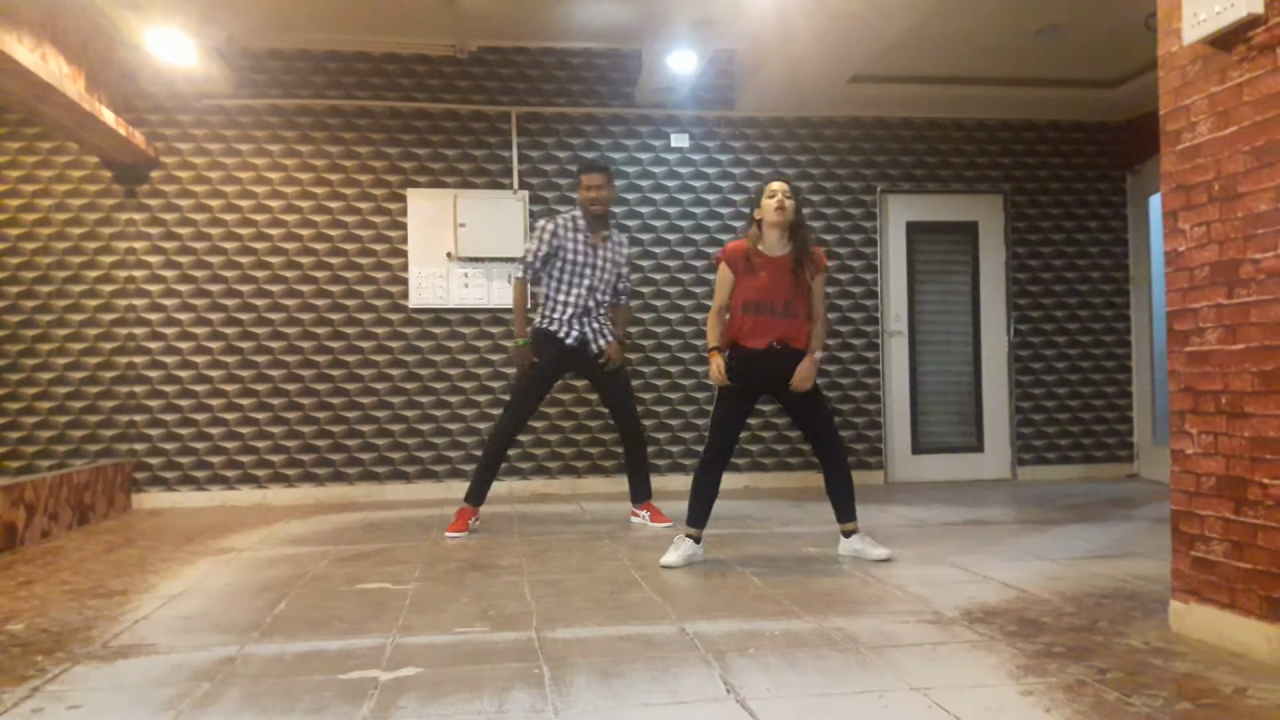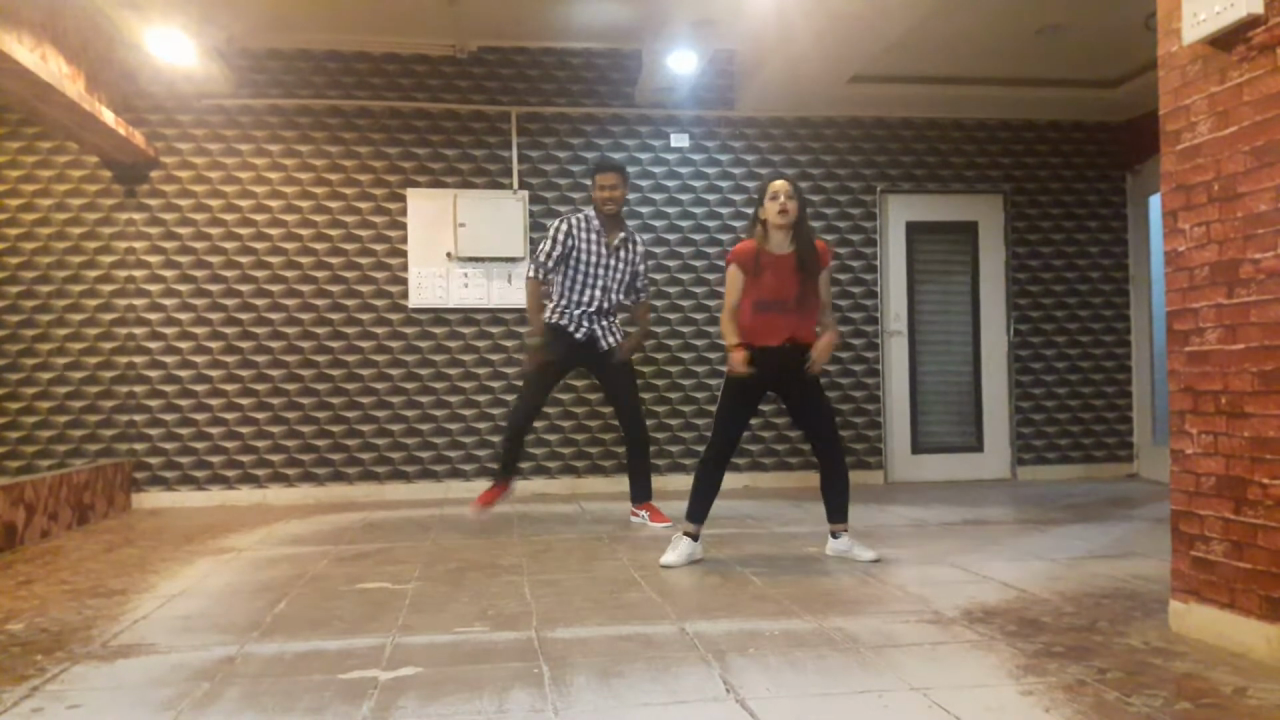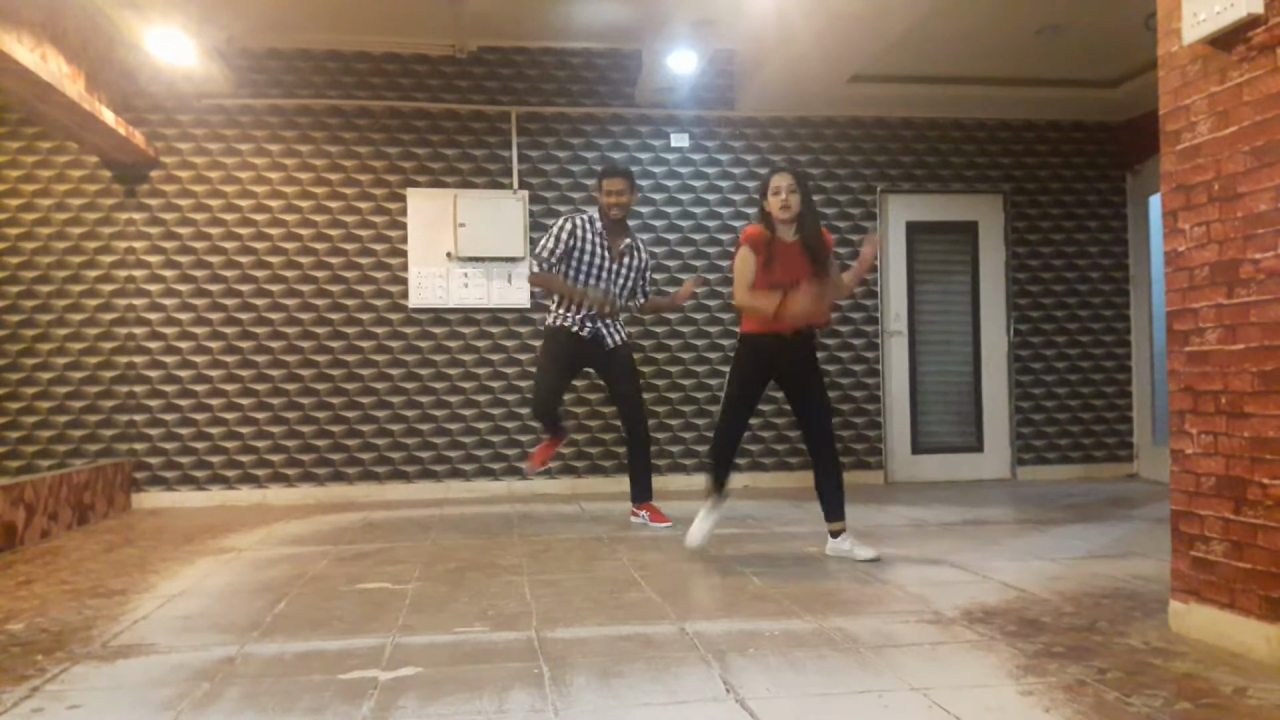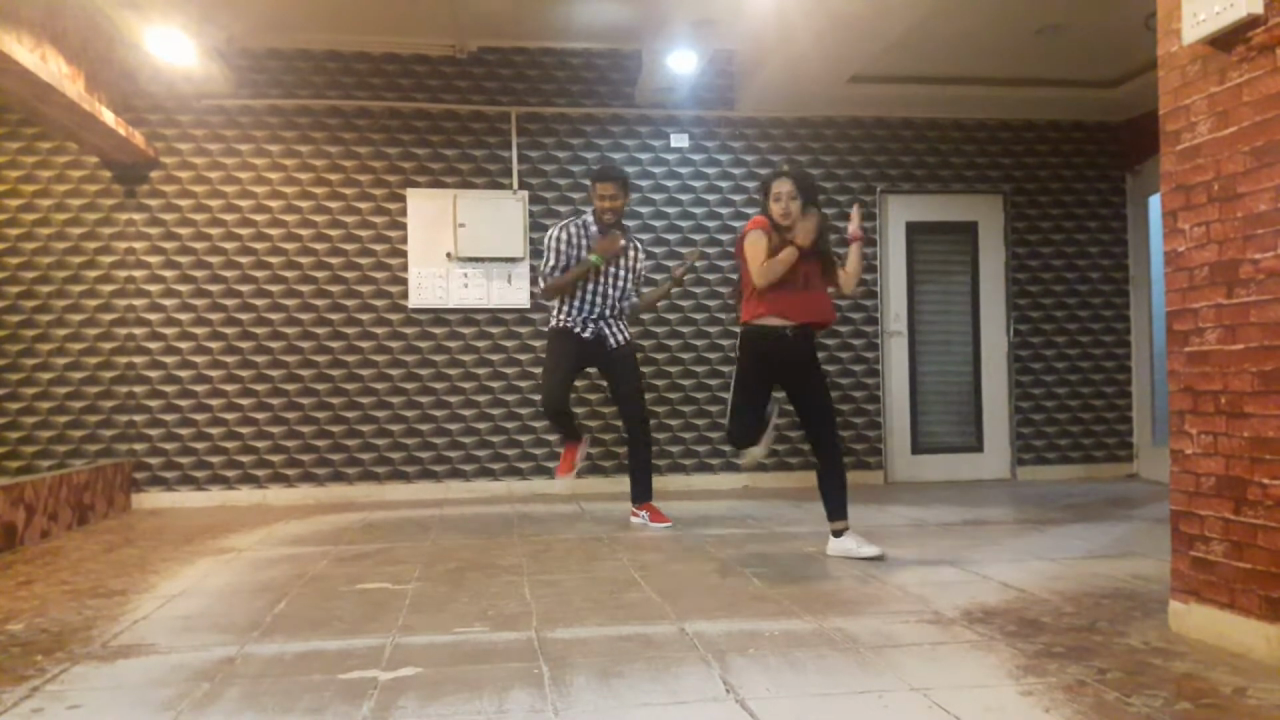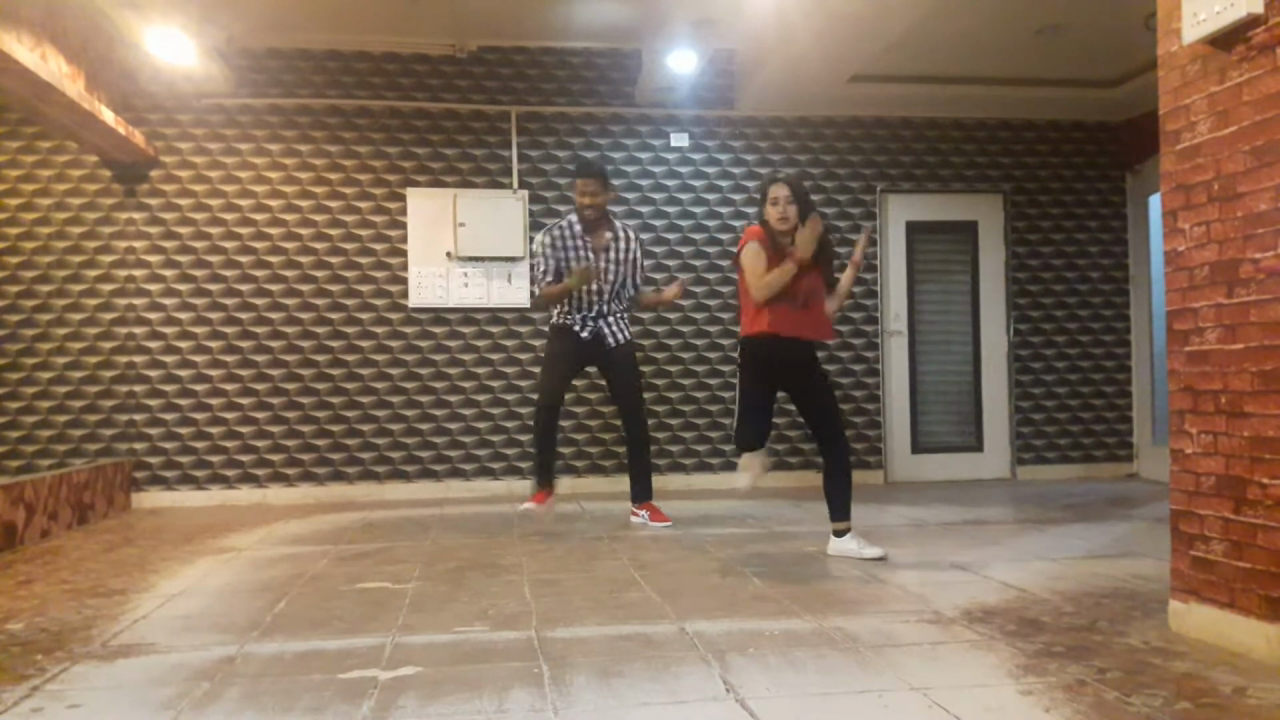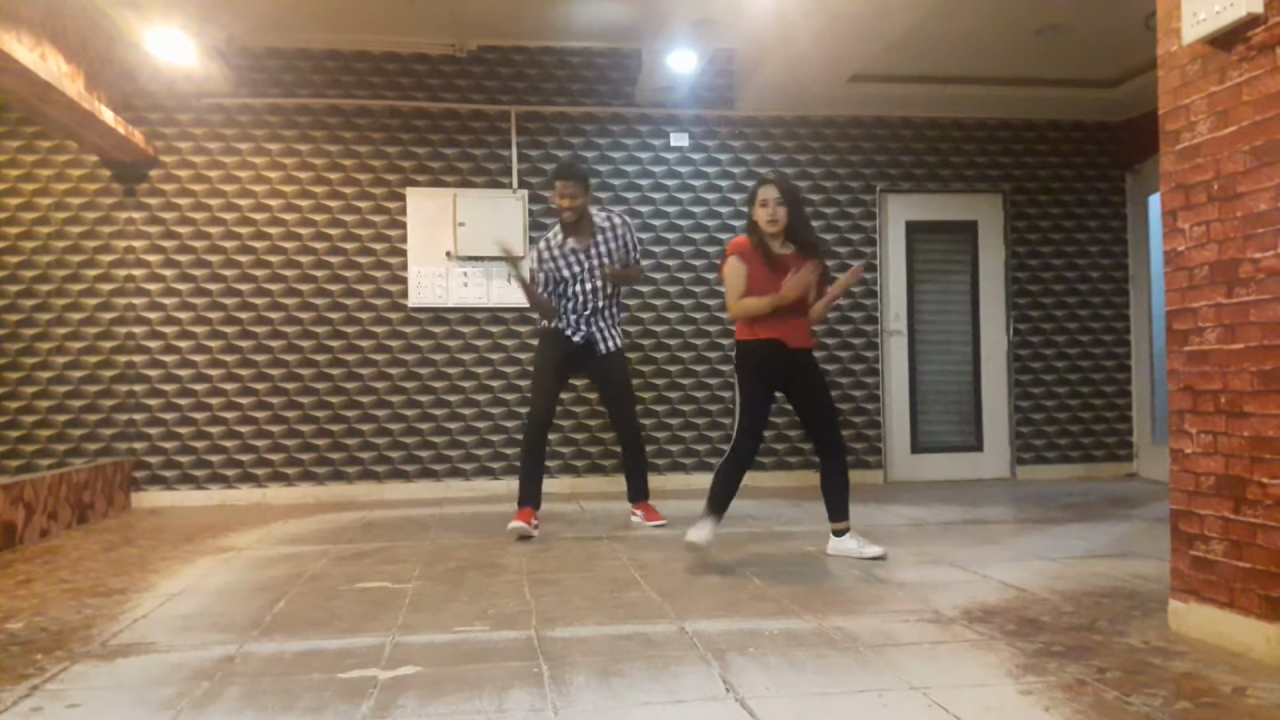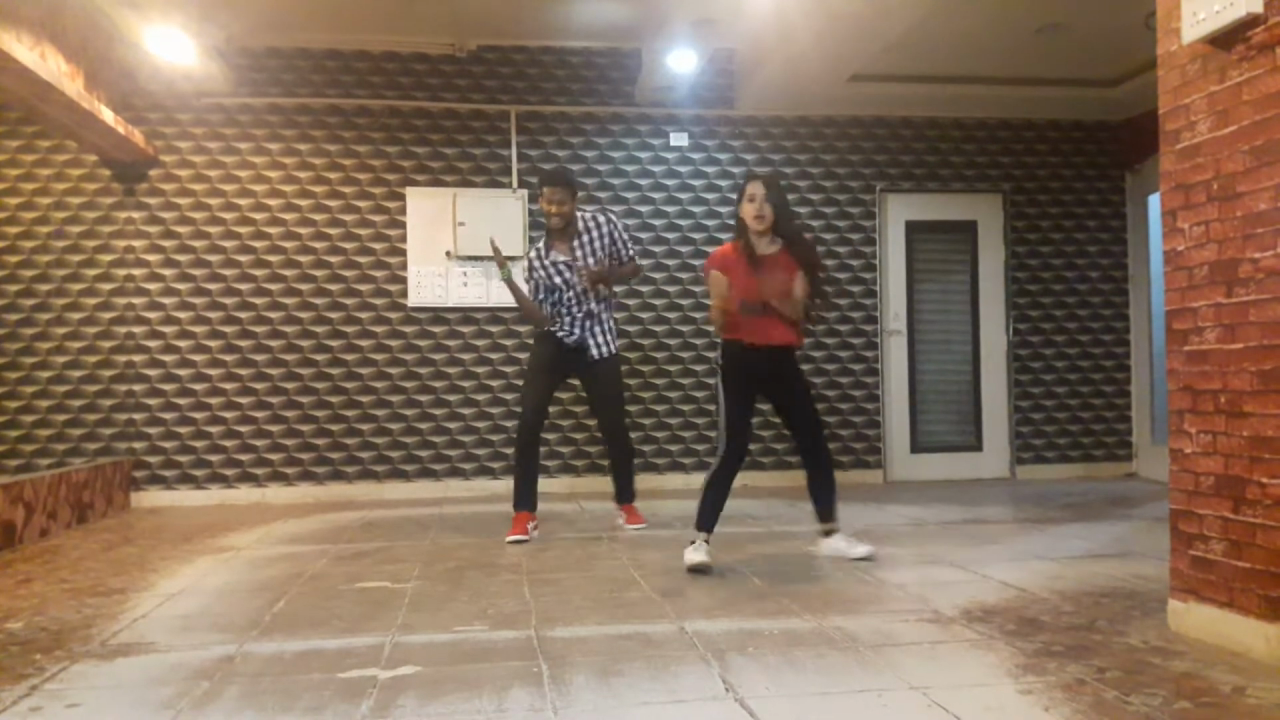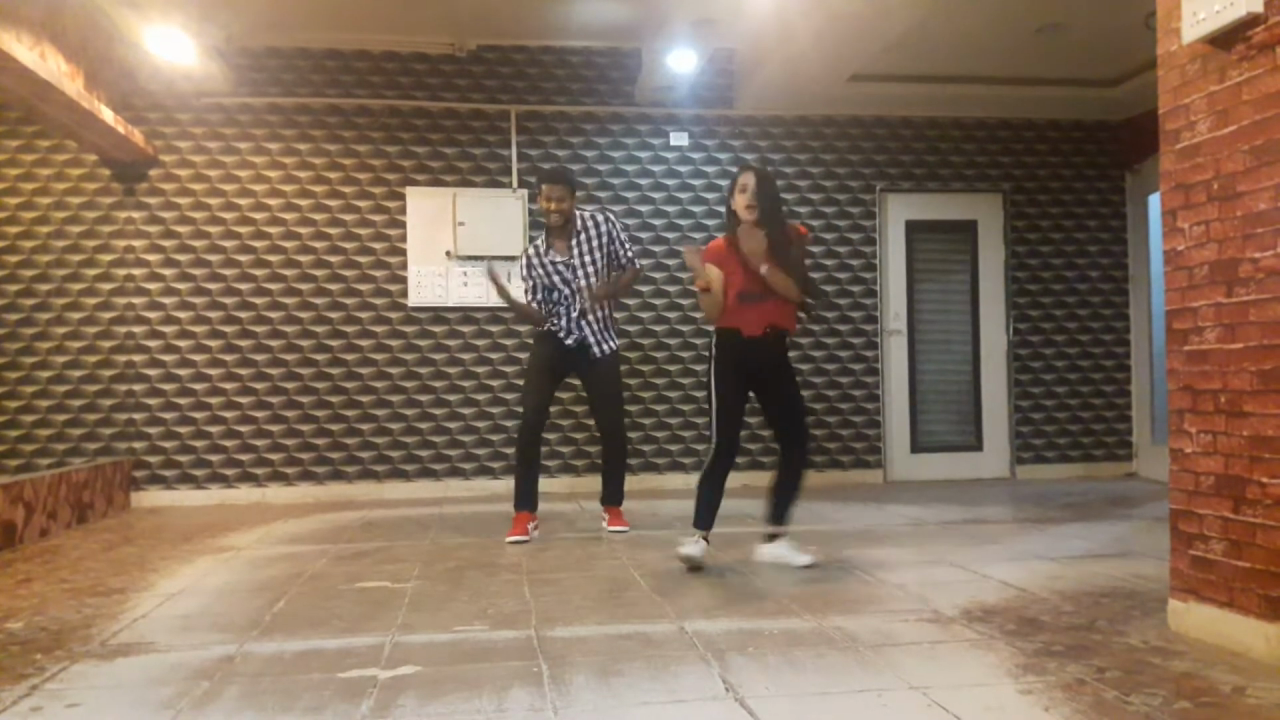
dt=0.1s
person 1, frame 1
left shoulder: (810, 259)
right shoulder: (736, 255)
left elbow: (818, 316)
right elbow: (717, 311)
left wrist: (813, 359)
right wrist: (715, 353)
left hip: (792, 361)
right hip: (744, 360)
left knee: (831, 446)
right knee: (716, 450)
left ankle: (850, 536)
right ankle: (691, 540)
person 1, frame 2
left shoulder: (815, 255)
right shoulder: (745, 255)
left elbow: (823, 309)
right elbow: (729, 311)
left wrist: (827, 337)
right wrist: (734, 348)
left hip: (797, 360)
right hip: (753, 359)
left knee: (831, 446)
right knee: (719, 449)
left ankle: (840, 537)
right ankle: (689, 538)
person 1, frame 3
left shoulder: (818, 242)
right shoulder: (754, 239)
left elbow: (836, 292)
right elbow: (741, 295)
left wrist: (862, 266)
right wrist: (784, 304)
left hip: (800, 349)
right hip: (757, 347)
left knee: (822, 442)
right knee: (726, 433)
left ankle: (838, 536)
right ankle: (714, 502)
person 1, frame 4
left shoulder: (814, 242)
right shoulder: (759, 231)
left elbow: (848, 285)
right elbow: (761, 278)
left wrist: (855, 239)
right wrist: (798, 243)
left hip: (801, 348)
right hip: (759, 343)
left knee: (826, 439)
right knee: (742, 432)
left ankle: (840, 535)
right ankle: (762, 422)
person 1, frame 5
left shoulder: (814, 253)
right shoulder: (755, 240)
left elbow: (829, 309)
right elbow: (759, 293)
left wrist: (855, 264)
right wrist: (798, 256)
left hip: (802, 354)
right hip: (761, 351)
left knee: (835, 441)
right knee: (749, 437)
left ankle: (842, 536)
right ankle: (756, 444)
person 1, frame 6
left shoulder: (807, 255)
right shoulder: (741, 251)
left elbow: (810, 317)
right elbow: (737, 309)
left wrist: (838, 290)
right wrist: (781, 297)
left hip: (797, 357)
right hip: (756, 355)
left knee: (832, 442)
right knee: (747, 441)
left ankle: (841, 535)
right ankle: (708, 522)
person 1, frame 7
left shoulder: (796, 254)
right shoulder: (725, 259)
left elbow: (797, 311)
right elbow: (719, 323)
left wrist: (780, 299)
right wrist: (723, 308)
left hip: (781, 359)
right hip: (740, 359)
left knee: (815, 445)
right knee: (732, 451)
left ankle: (831, 535)
right ankle: (700, 542)
person 1, frame 8
left shoulder: (788, 239)
right shoulder: (719, 252)
left elbow: (795, 292)
right elbow: (715, 315)
left wrist: (764, 265)
right wrist: (703, 285)
left hip: (773, 351)
right hip: (732, 351)
left knee: (796, 444)
right knee: (725, 446)
left ankle: (776, 537)
right ankle: (698, 537)
person 2, frame 1
left shoulder: (619, 244)
right shoulder: (554, 228)
left elbow: (620, 300)
right elbow: (524, 280)
left wrist: (618, 339)
right wrist: (522, 337)
left hip: (596, 341)
right hip: (552, 336)
left knee: (630, 422)
right knee: (512, 420)
left ankle: (642, 504)
right ankle: (471, 506)
person 2, frame 2
left shoulder: (634, 243)
right shoulder: (570, 226)
left elbow: (639, 297)
right elbow: (537, 278)
left wrist: (641, 332)
right wrist: (537, 336)
left hip: (605, 337)
right hip: (561, 332)
left knee: (634, 419)
right knee: (525, 411)
left ankle: (643, 503)
right ankle: (502, 482)
person 2, frame 3
left shoulder: (636, 246)
right shoulder: (572, 227)
left elbow: (637, 304)
right elbow: (536, 273)
left wrist: (674, 300)
right wrist: (582, 294)
left hip: (608, 335)
right hip: (566, 331)
left knee: (636, 420)
right knee: (544, 402)
left ankle: (642, 503)
right ankle: (555, 434)
person 2, frame 4
left shoulder: (632, 247)
right shoulder: (565, 232)
left elbow: (631, 303)
right elbow: (548, 286)
left wrist: (670, 284)
right wrist: (594, 261)
left hip: (613, 335)
right hip: (570, 333)
left knee: (637, 418)
right knee: (553, 401)
left ankle: (642, 504)
right ankle: (574, 441)
person 2, frame 5
left shoulder: (628, 238)
right shoulder: (555, 235)
left elbow: (635, 297)
right elbow: (545, 295)
left wrist: (663, 296)
right wrist: (573, 283)
left hip: (612, 333)
right hip: (569, 331)
left knee: (635, 418)
right knee: (547, 405)
left ankle: (642, 502)
right ankle: (544, 487)
person 2, frame 6
left shoulder: (616, 225)
right shoulder: (547, 248)
left elbow: (637, 268)
right elbow: (546, 309)
left wrist: (621, 276)
right wrist: (523, 279)
left hip: (605, 339)
right hip: (560, 337)
left knee: (627, 424)
right knee: (539, 418)
left ankle: (640, 503)
right ankle: (527, 510)
person 2, frame 7
left shoulder: (602, 223)
right shoulder: (537, 258)
left elbow: (632, 266)
right elbow: (541, 318)
left wrist: (606, 275)
right wrist: (509, 281)
left hip: (598, 342)
right hip: (554, 341)
left knee: (614, 427)
right knee: (530, 420)
left ankle: (626, 503)
right ankle: (524, 514)
person 2, frame 8
left shoulder: (602, 224)
right shoulder: (534, 253)
left elbow: (632, 269)
right elbow: (536, 314)
left wrist: (609, 287)
right wrist: (506, 295)
left hip: (598, 341)
right hip: (554, 340)
left knee: (612, 426)
right knee: (531, 419)
left ankle: (612, 505)
right ankle: (525, 514)
